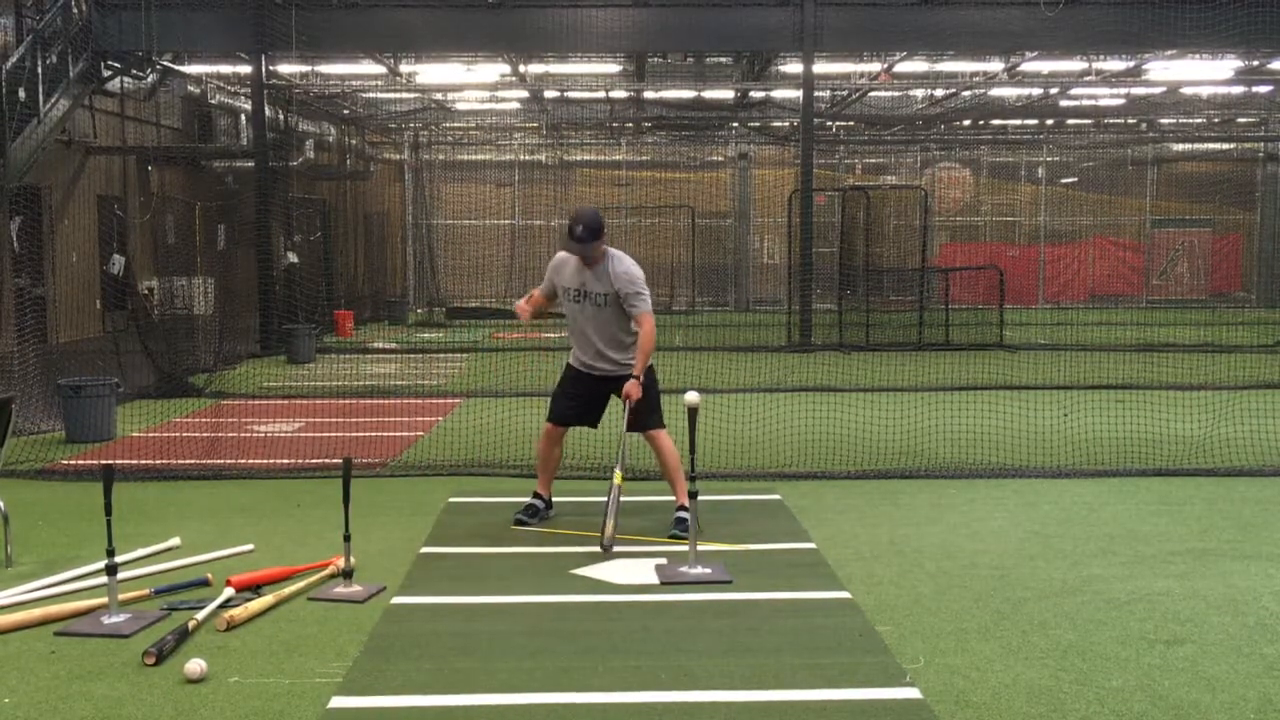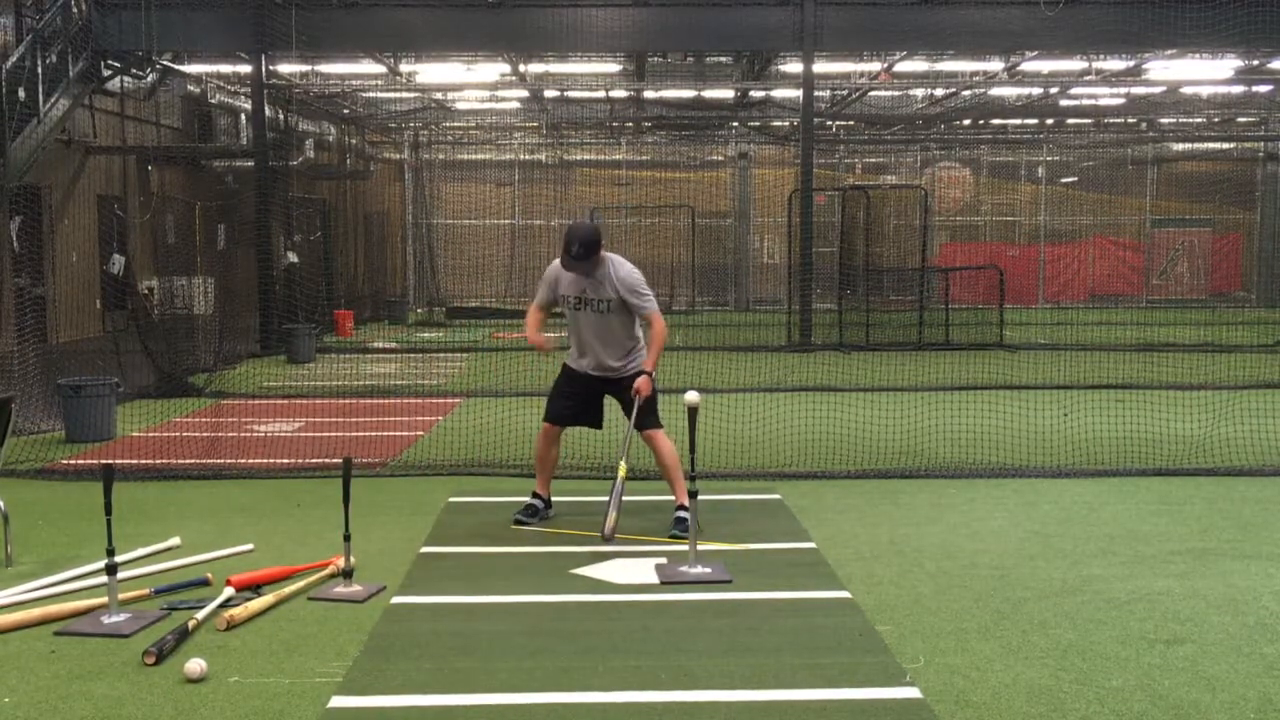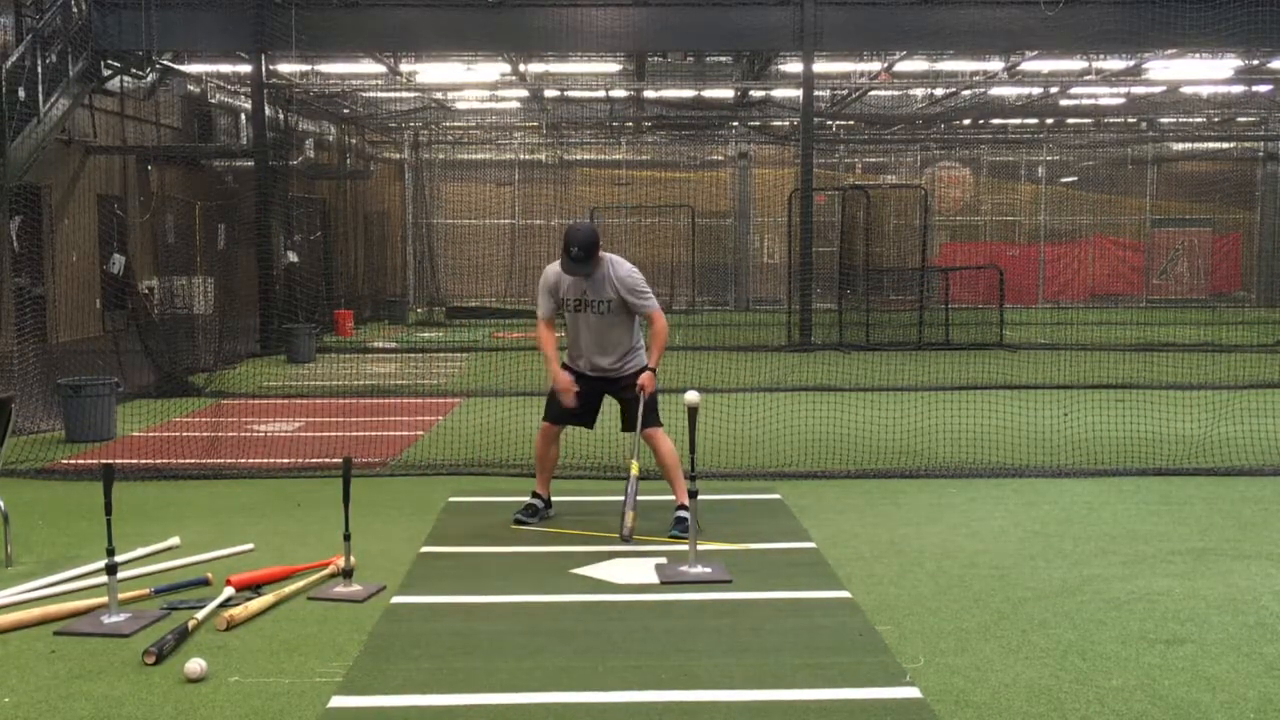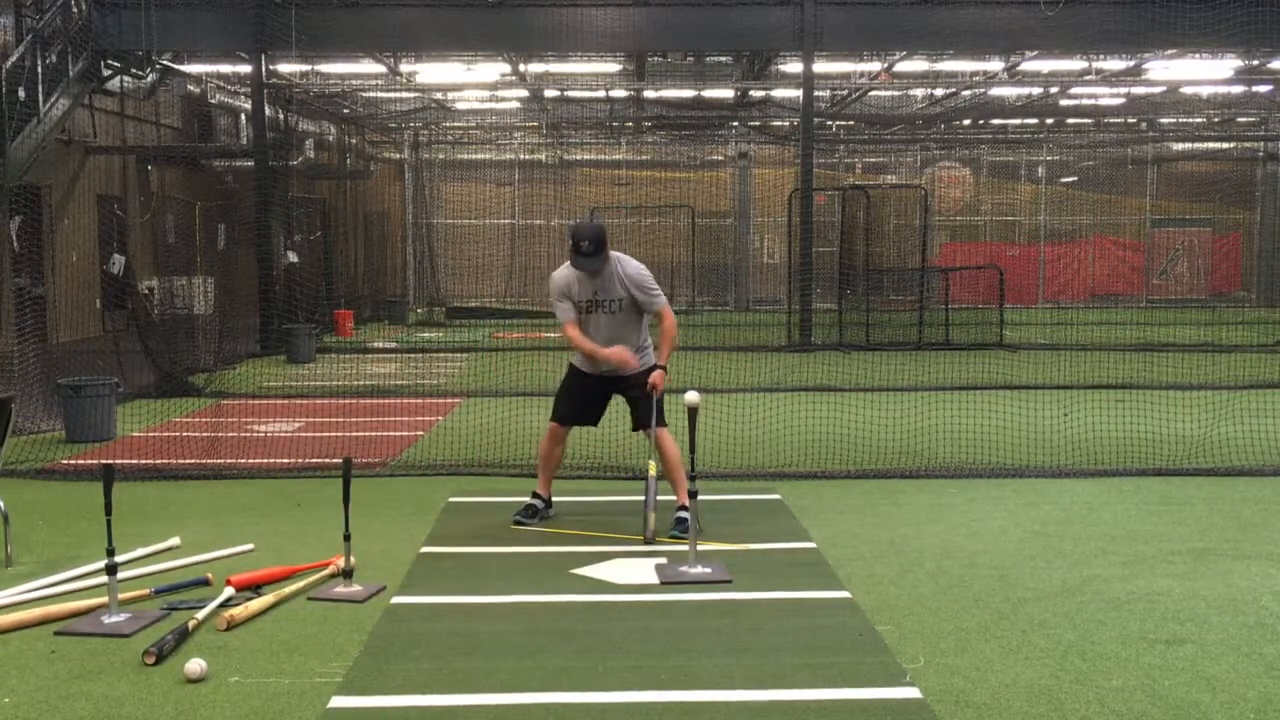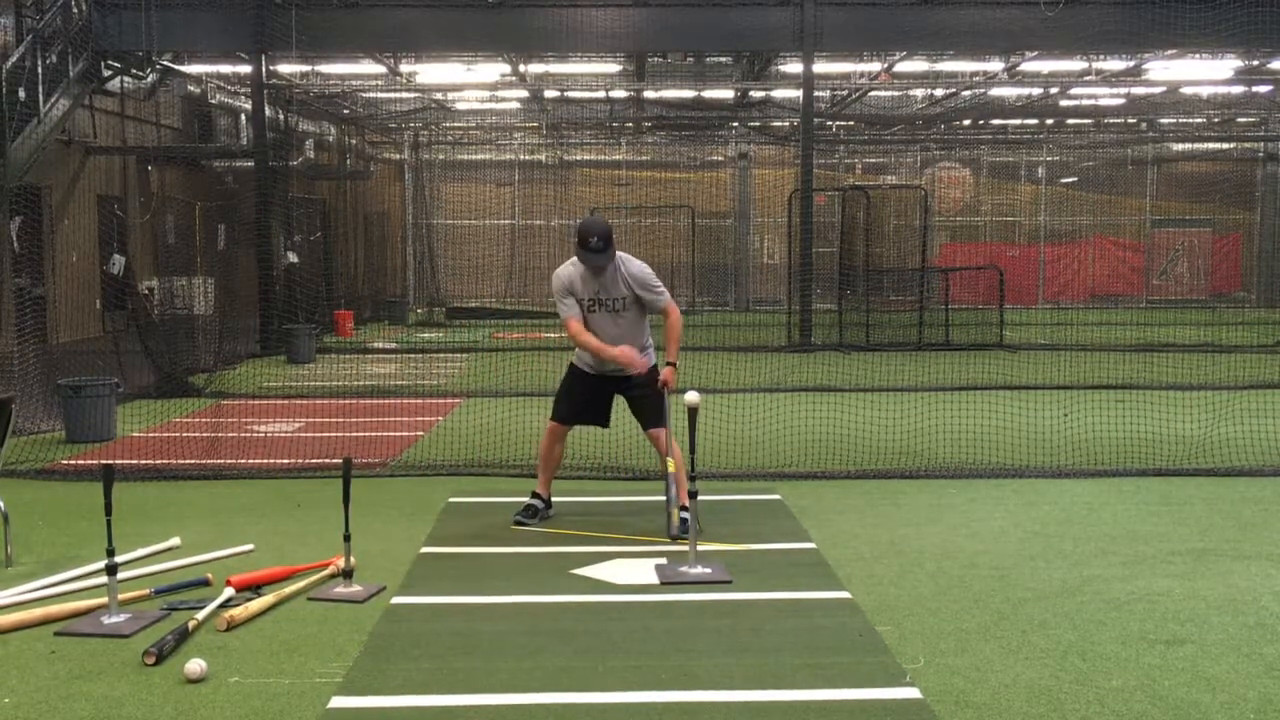
dt=0.2s
person 1, frame 1
left shoulder: (625, 270)
right shoulder: (560, 263)
left elbow: (647, 325)
right elbow: (544, 296)
left wrist: (636, 377)
right wrist: (525, 303)
left hip: (629, 367)
right hip: (583, 366)
left knee: (655, 433)
right knee: (553, 429)
left ankle: (683, 507)
right ankle: (542, 499)
person 1, frame 2
left shoulder: (625, 275)
right shoulder: (555, 272)
left elbow: (657, 324)
right elbow: (539, 307)
left wrist: (648, 372)
right wrist: (531, 329)
left hip: (629, 369)
right hip: (580, 366)
left knee: (653, 433)
right knee: (549, 428)
left ankle: (683, 507)
right ankle: (541, 499)
person 1, frame 3
left shoulder: (624, 274)
right shoulder: (552, 276)
left elbow: (658, 321)
right elbow: (545, 325)
left wrist: (651, 369)
right wrist: (555, 370)
left hip: (629, 367)
right hip: (579, 366)
left knee: (652, 432)
right knee: (549, 428)
left ankle: (683, 506)
right ankle: (541, 499)
person 1, frame 4
left shoulder: (632, 272)
right shoulder: (561, 280)
left elbow: (667, 317)
right elbow: (571, 333)
left wrist: (661, 366)
right wrist: (605, 354)
left hip: (637, 368)
right hip: (587, 367)
left knee: (658, 433)
right knee: (556, 428)
left ankle: (684, 507)
right ankle: (541, 498)
person 1, frame 5
left shoulder: (635, 271)
right shoulder: (564, 277)
left elbow: (672, 313)
right elbow: (575, 329)
left wrist: (670, 363)
right wrist: (610, 354)
left hip: (640, 367)
right hip: (590, 367)
left knee: (659, 432)
right knee: (556, 428)
left ankle: (684, 507)
right ankle: (541, 499)
